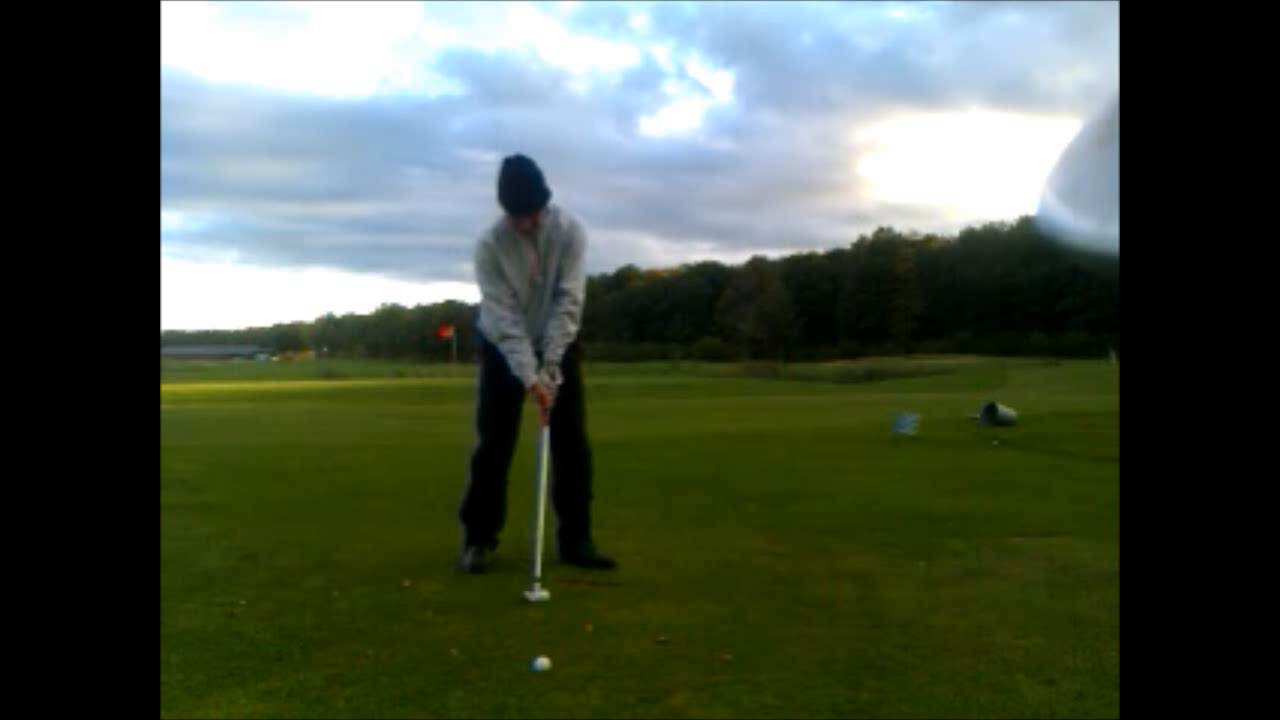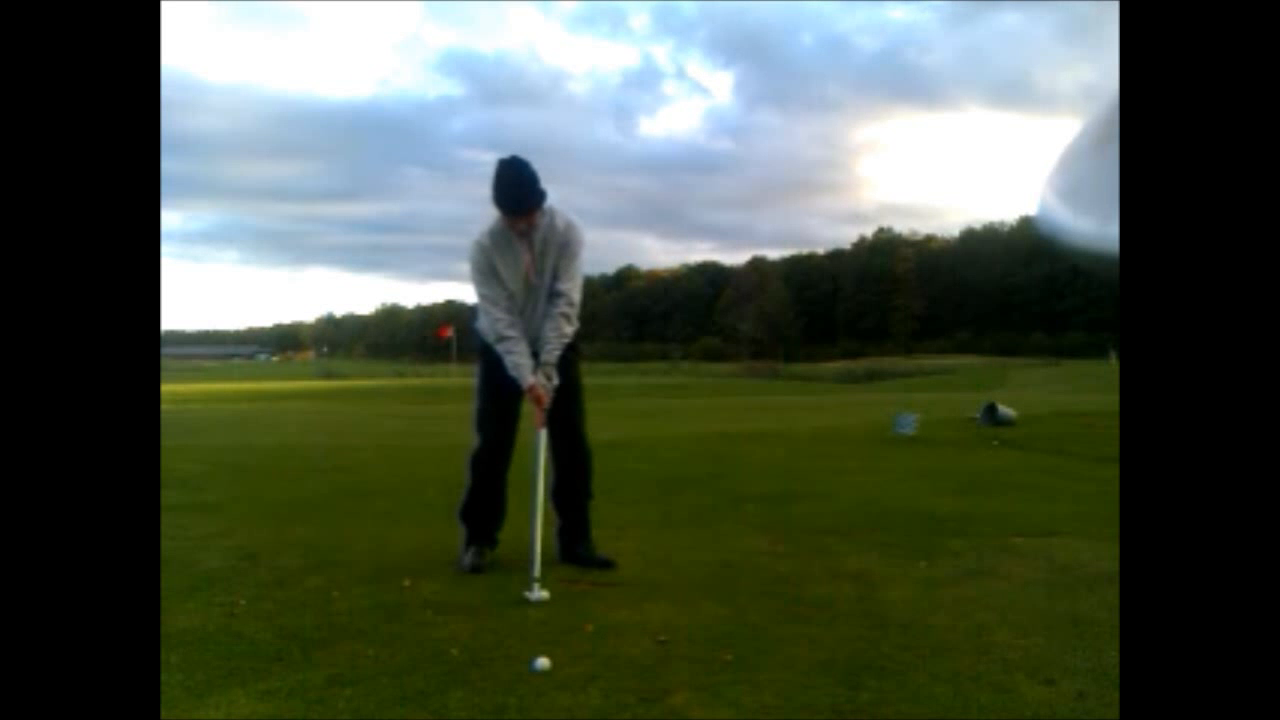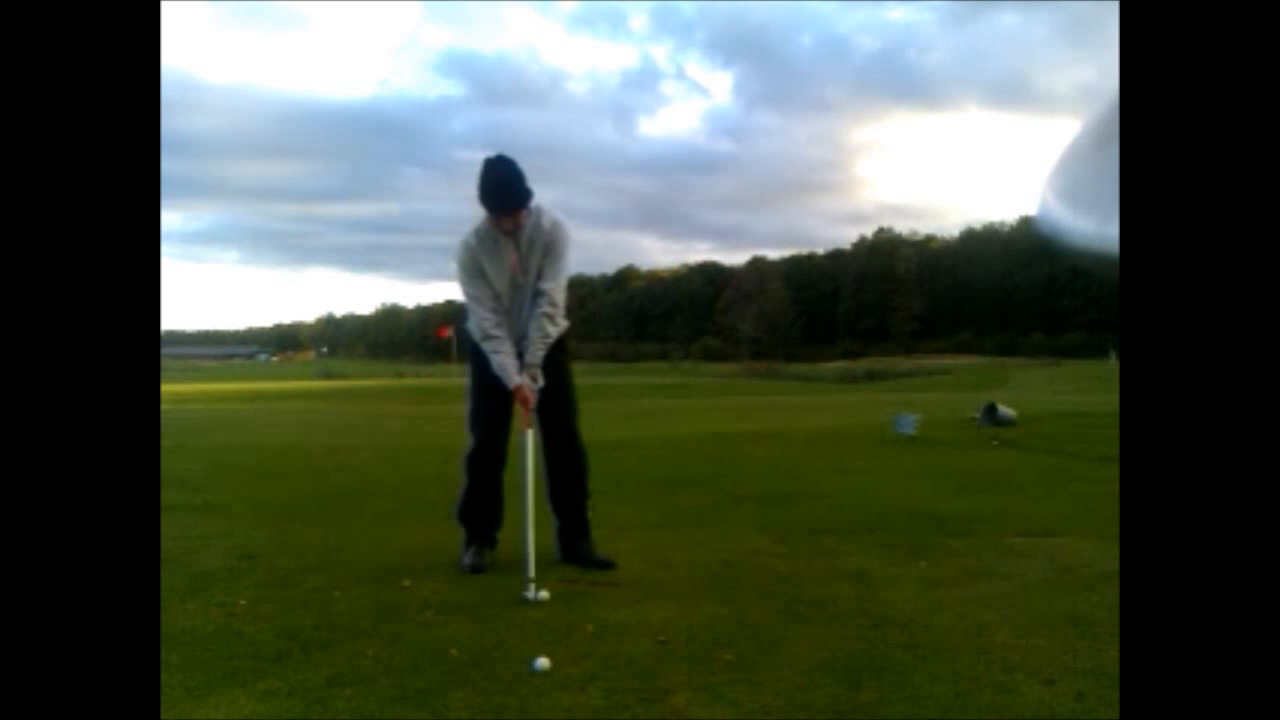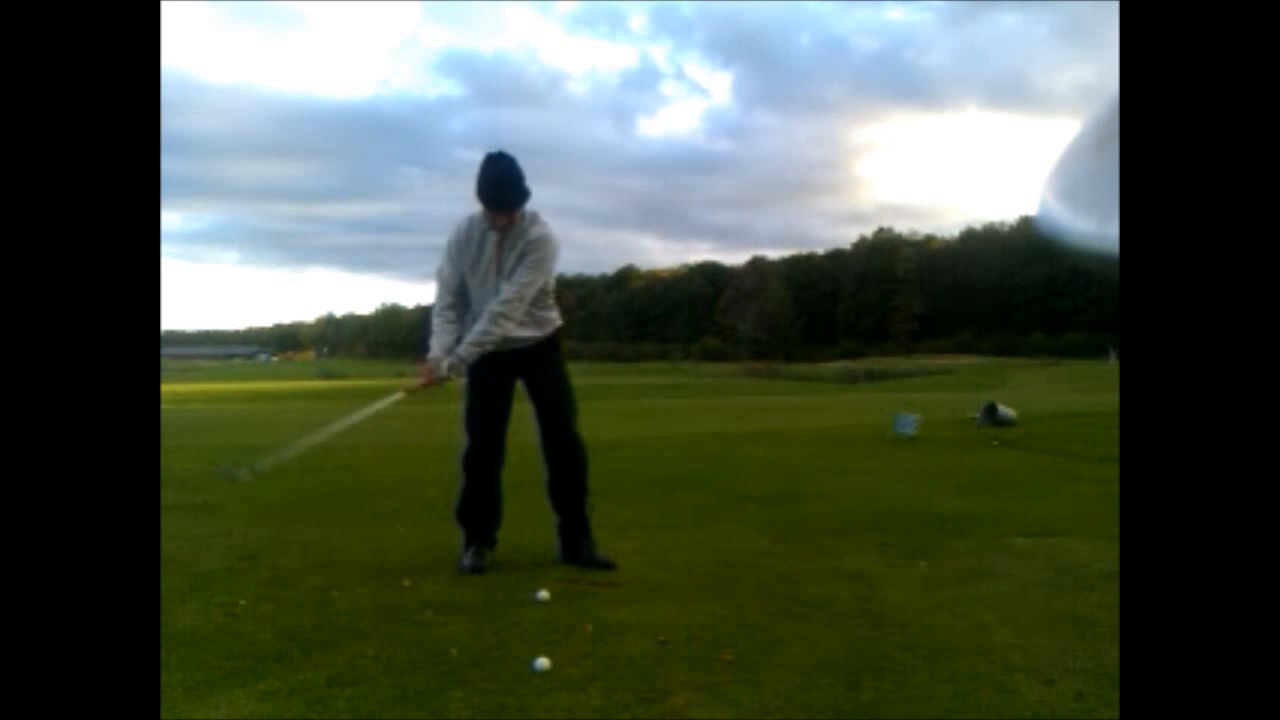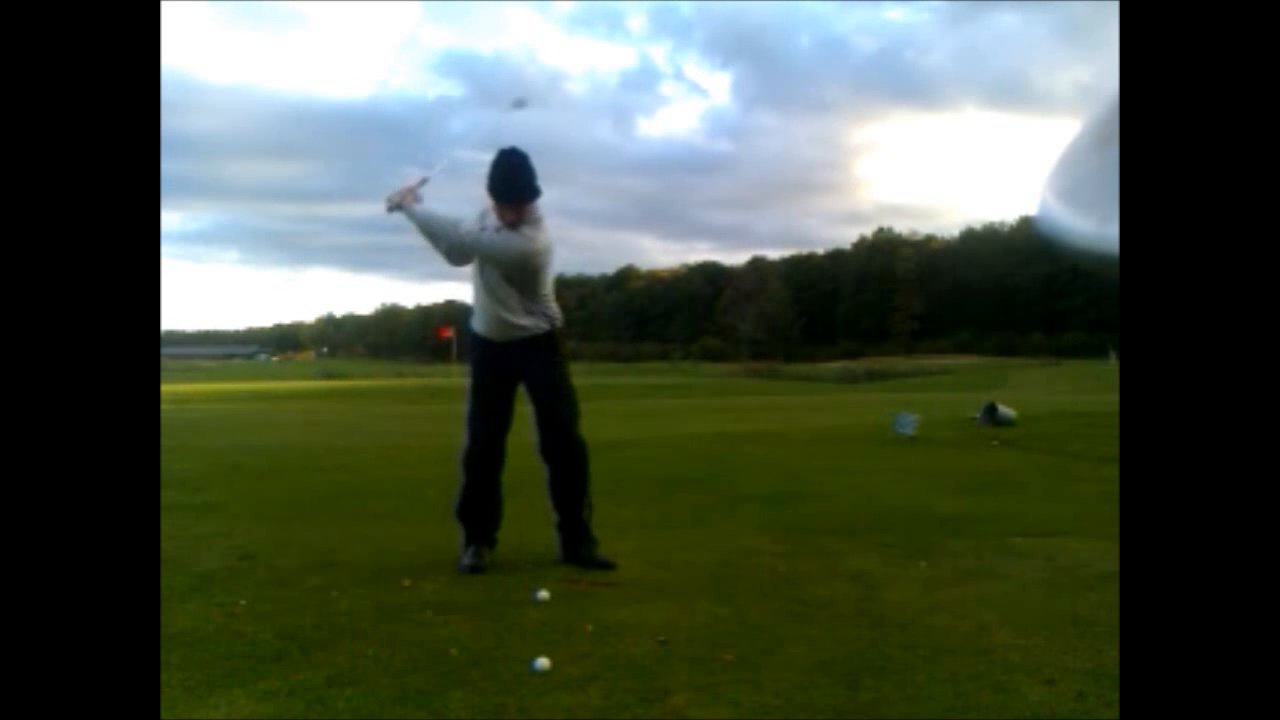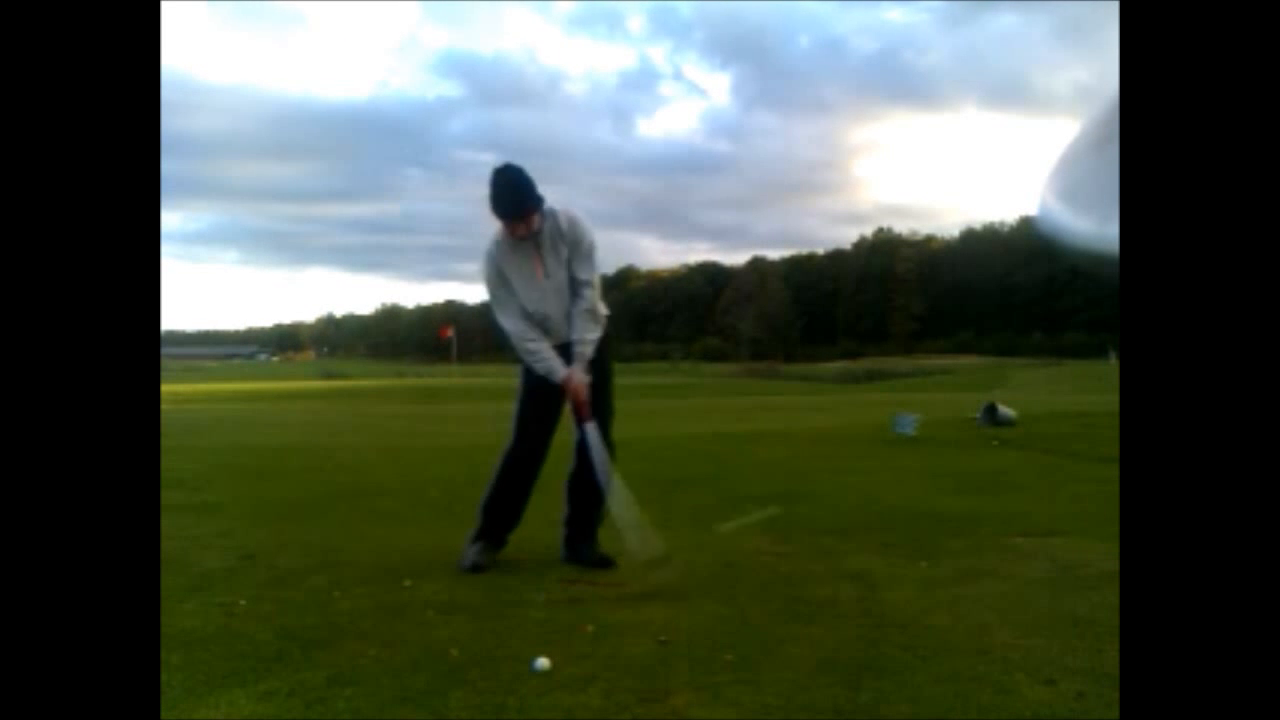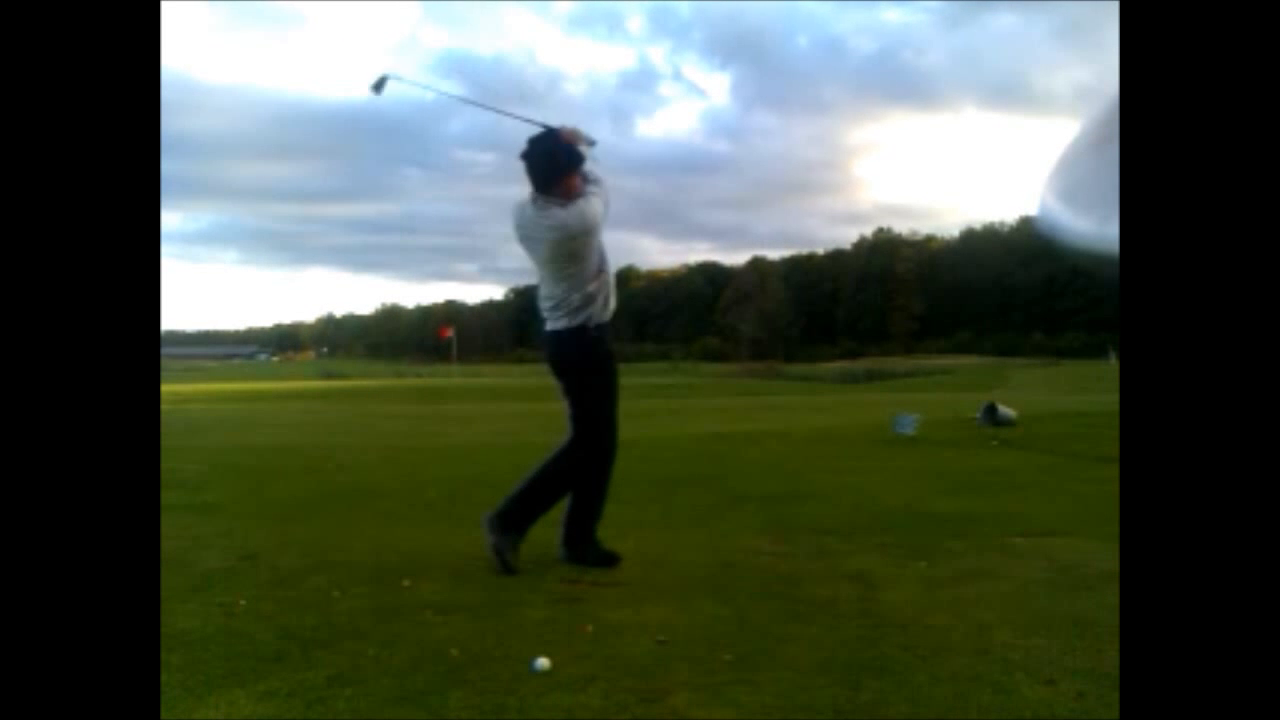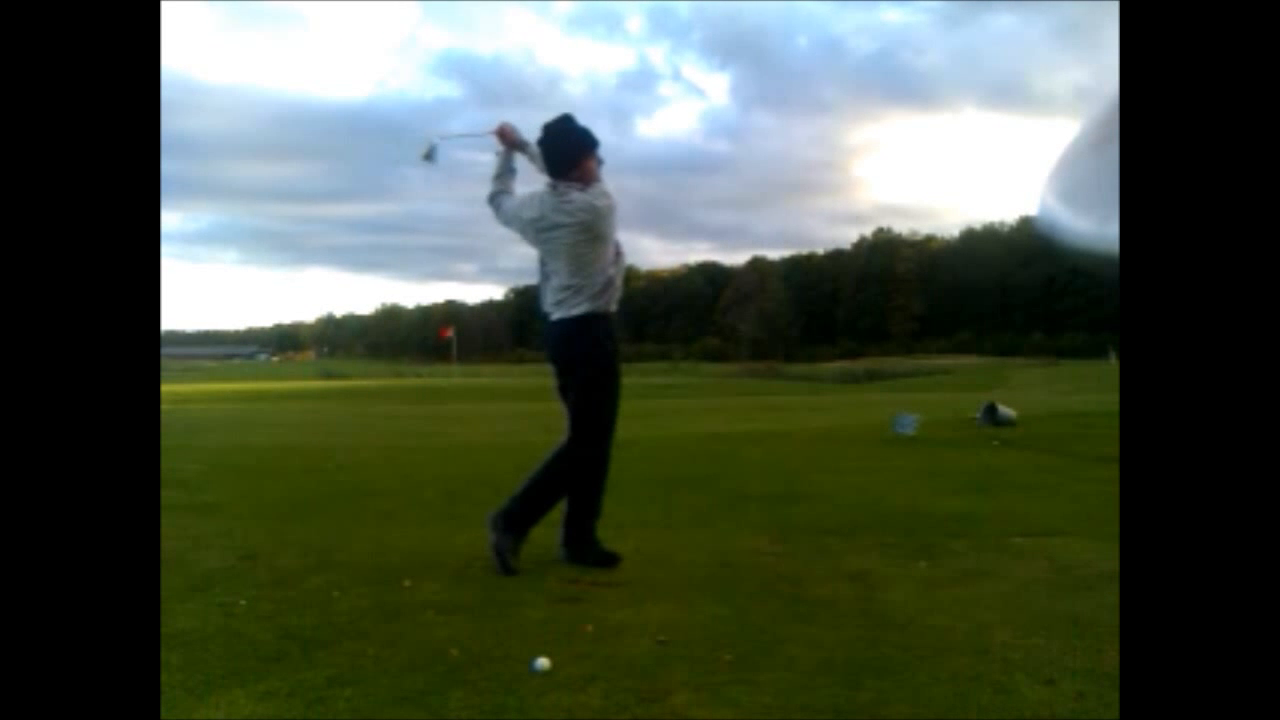
dt=0.3s
person 1, frame 1
left shoulder: (570, 231)
right shoulder: (489, 245)
left elbow: (568, 301)
right elbow: (504, 318)
left wrist: (551, 367)
right wrist: (530, 377)
left hip: (558, 345)
right hip: (503, 348)
left knee: (572, 443)
right knee: (494, 444)
left ankle: (575, 539)
right ankle: (479, 538)
person 1, frame 2
left shoulder: (566, 231)
right shoulder: (485, 247)
left elbow: (565, 302)
right elbow: (500, 320)
left wrist: (547, 369)
right wrist: (527, 379)
left hip: (556, 346)
right hip: (500, 349)
left knee: (572, 443)
right knee: (493, 444)
left ankle: (575, 539)
right ankle: (479, 538)
person 1, frame 3
left shoulder: (552, 231)
right shoulder: (472, 247)
left elbow: (549, 302)
right elbow: (486, 321)
left wrist: (532, 368)
right wrist: (512, 378)
left hip: (546, 345)
right hip: (491, 350)
left knee: (565, 442)
right knee: (487, 446)
left ankle: (575, 539)
right ankle: (478, 538)
person 1, frame 4
left shoulder: (540, 240)
right shoulder: (463, 234)
left elbow: (505, 308)
right elbow: (448, 300)
left wrist: (455, 361)
right wrist: (438, 353)
left hip: (538, 343)
right hip: (477, 349)
left knee: (564, 441)
right knee: (482, 445)
left ankle: (576, 538)
right ankle: (478, 538)
person 1, frame 5
left shoulder: (528, 244)
right shoulder: (493, 219)
left elbow: (460, 235)
right elbow: (458, 250)
left wrist: (410, 205)
right wrist: (415, 205)
left hip: (538, 344)
right hip: (490, 345)
left knee: (564, 441)
right knee: (483, 445)
left ankle: (576, 539)
right ankle: (477, 538)
person 1, frame 6
left shoulder: (570, 228)
right shoulder: (497, 256)
left elbow: (587, 299)
right elbow: (518, 327)
left wrist: (581, 365)
right wrist: (559, 373)
left hip: (589, 349)
right hip: (542, 356)
right knee: (526, 448)
left ankle: (581, 538)
right ankle: (488, 537)
person 1, frame 7
left shoulder: (525, 212)
right shoulder: (577, 220)
right elbow: (598, 192)
left wrist: (561, 149)
right wrist: (571, 147)
left hip: (573, 337)
right hip: (582, 341)
left knee: (597, 440)
right knee: (589, 442)
left ankle: (580, 537)
right ankle: (510, 519)
person 1, frame 8
left shoulder: (531, 208)
right shoulder: (597, 205)
left elbow: (498, 199)
right elbow: (585, 182)
left wrist: (507, 151)
right wrist: (523, 144)
left hip: (562, 329)
right hip: (590, 331)
left knee: (592, 439)
right knee: (587, 440)
left ankle: (580, 538)
right ankle: (512, 519)
